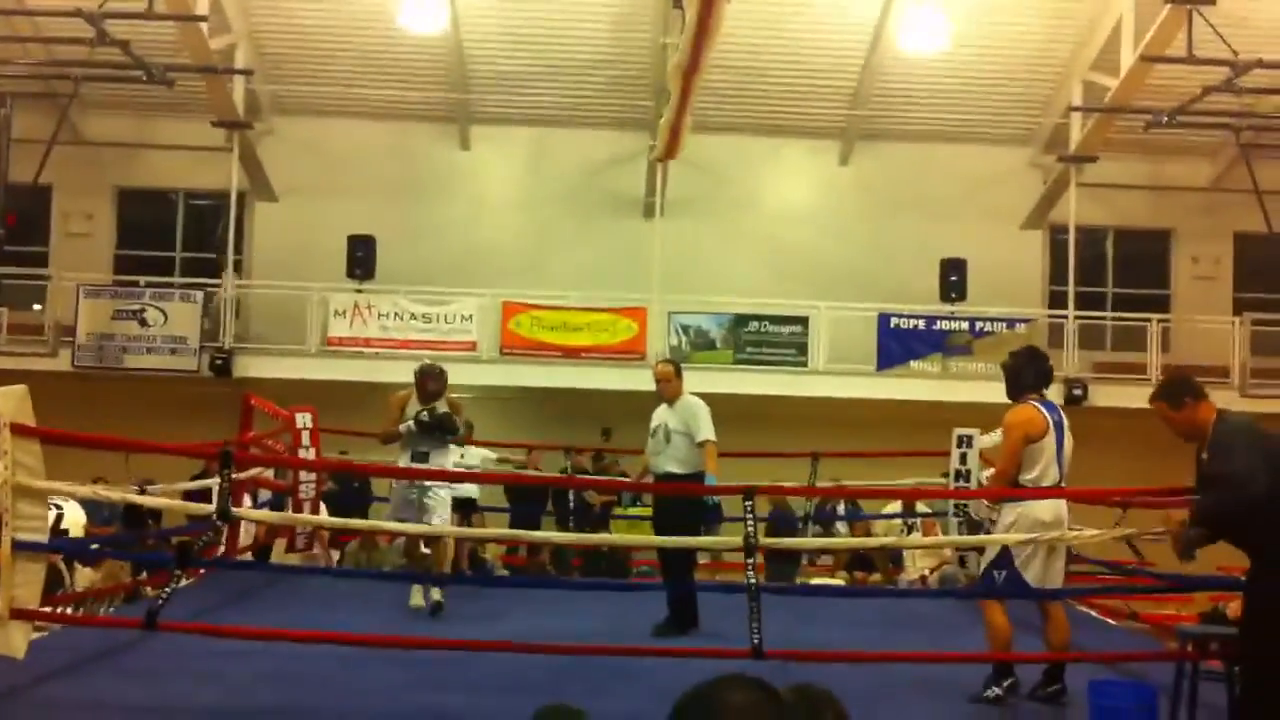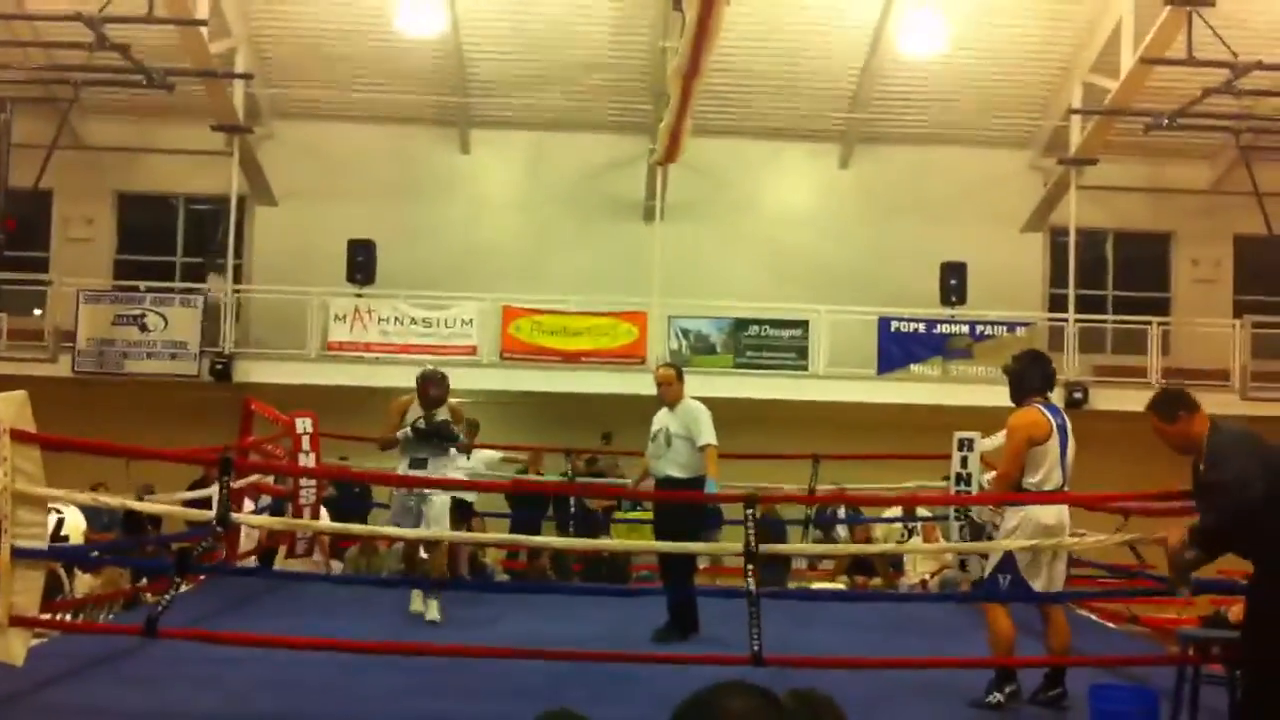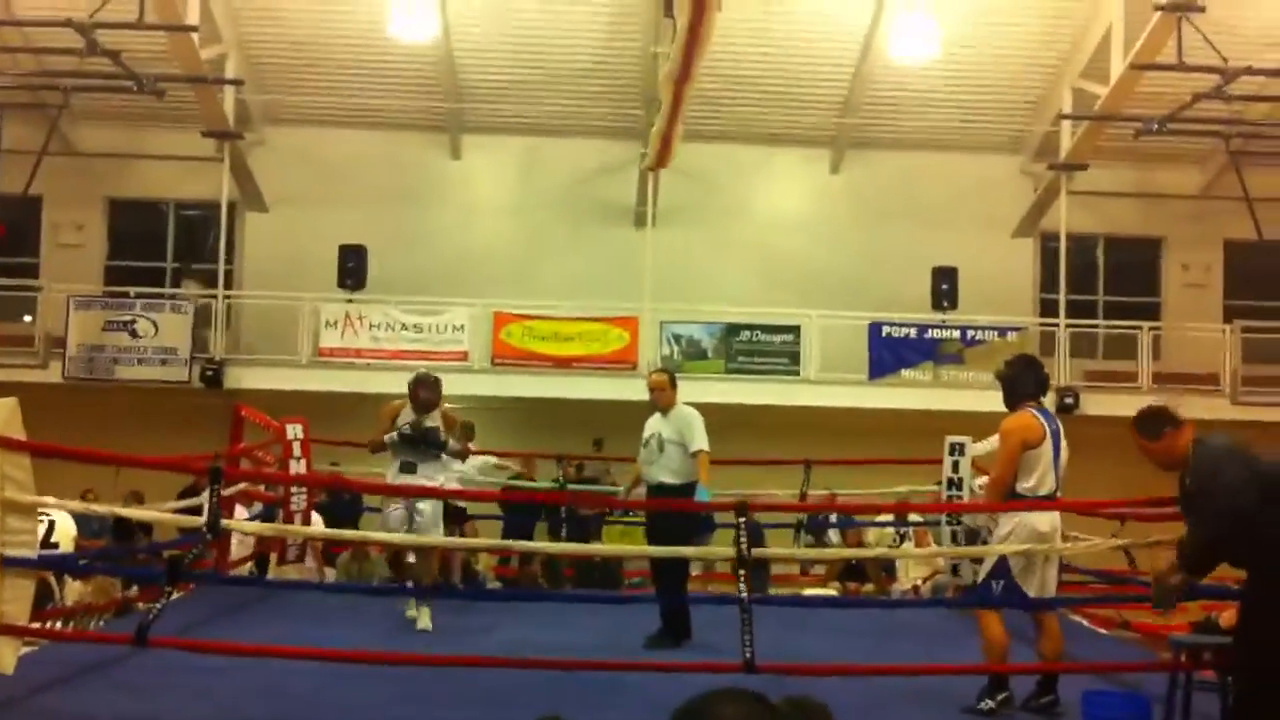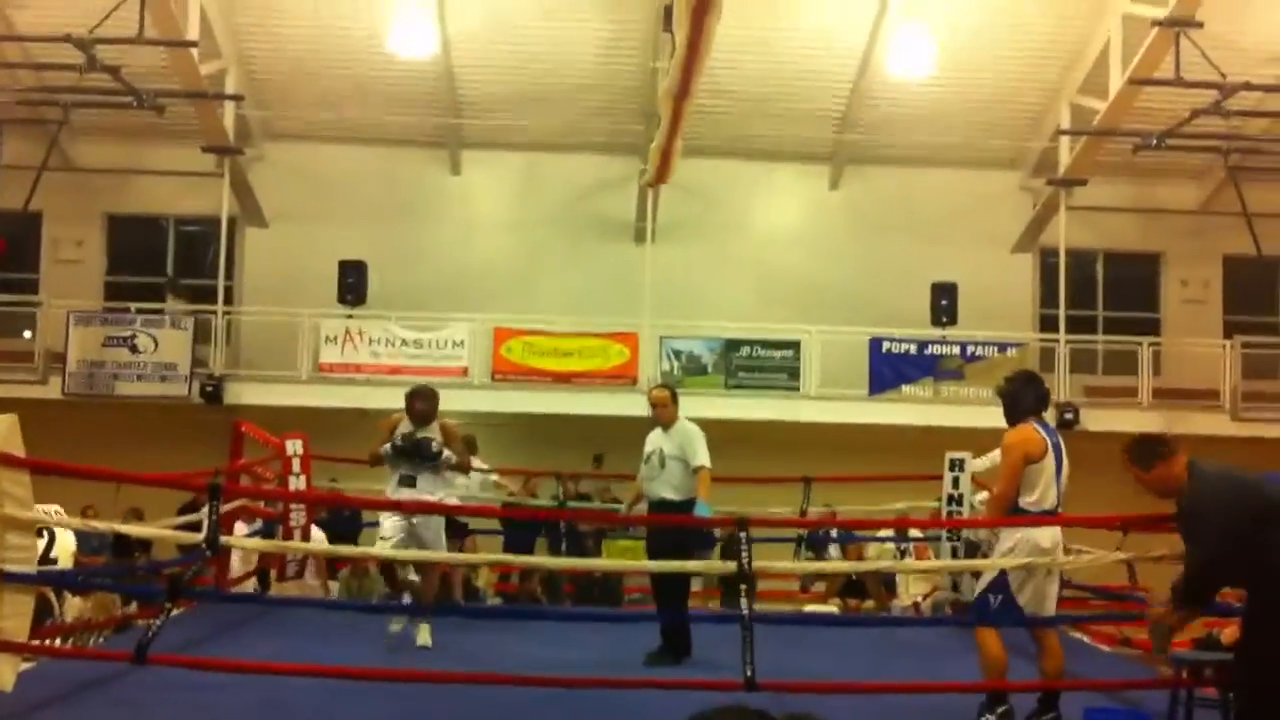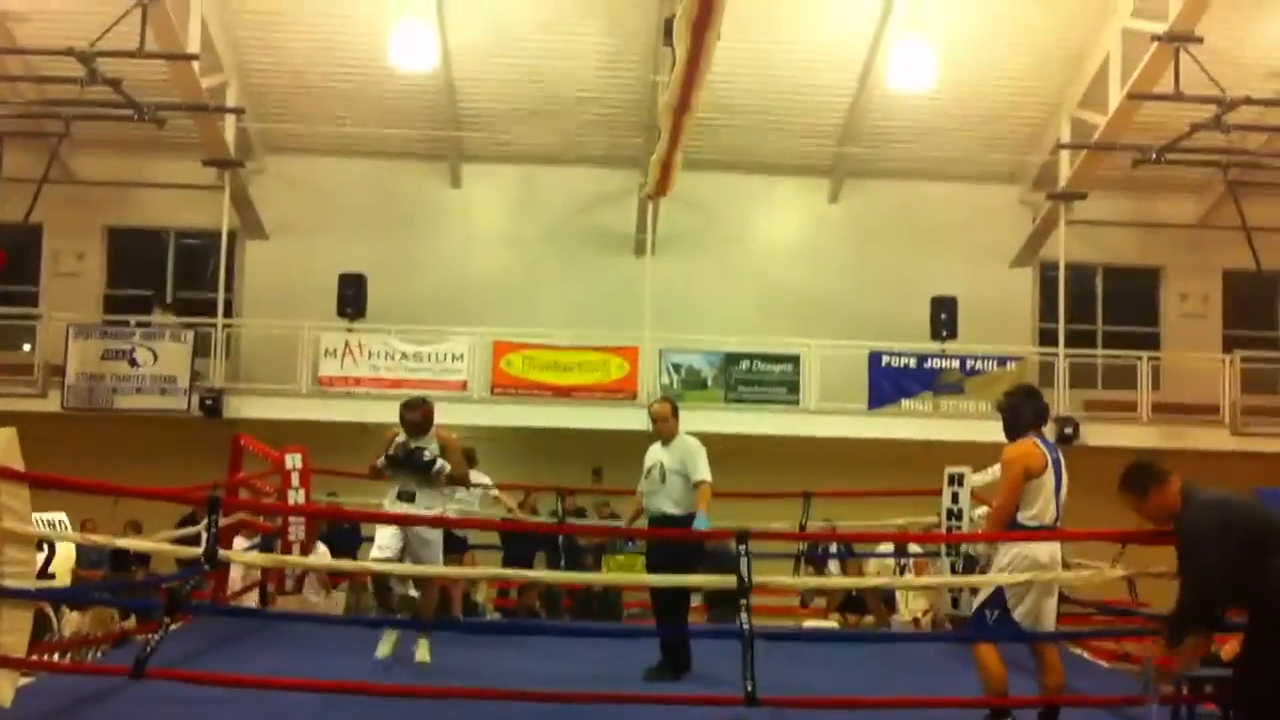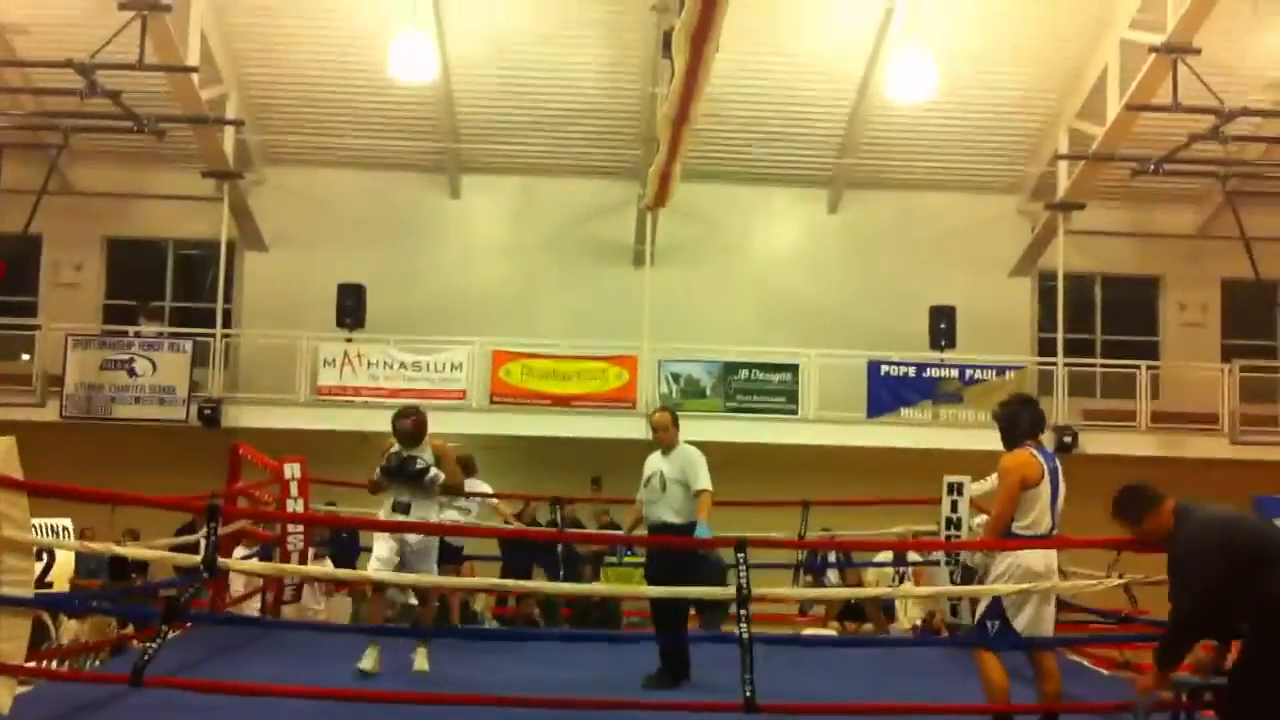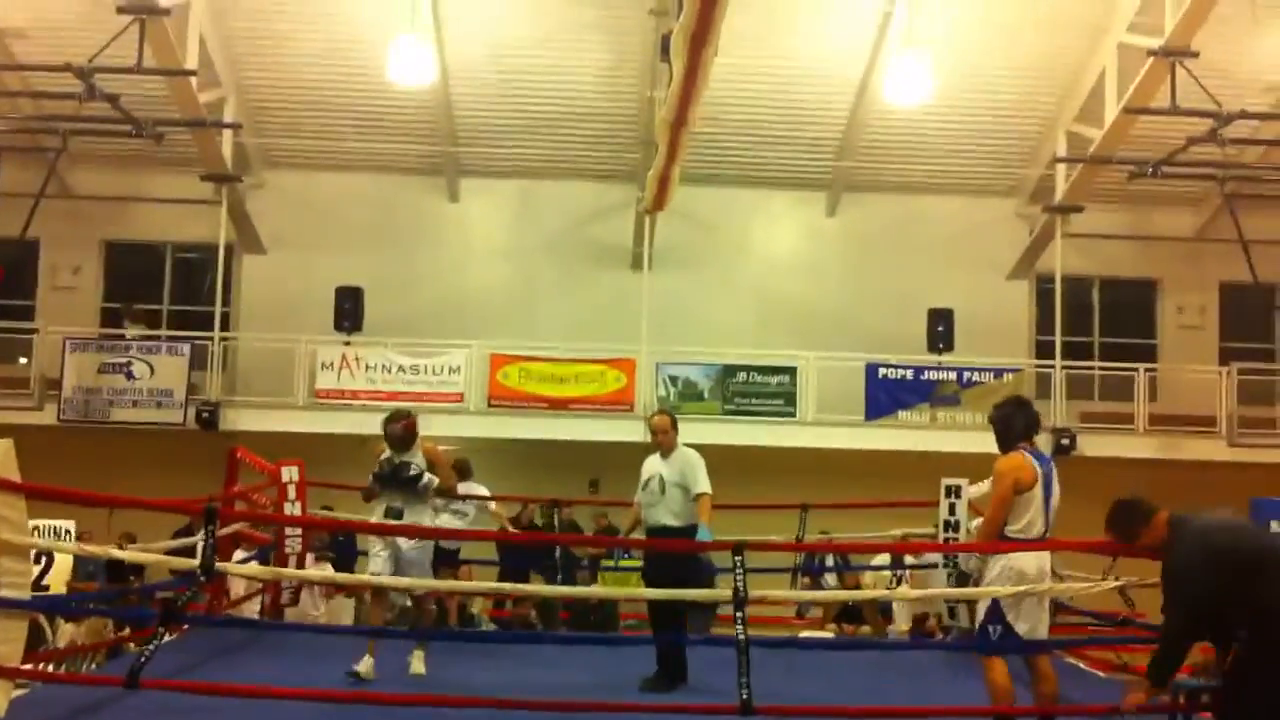
dt=0.1s
person 1, frame 1
left shoulder: (1019, 416)
right shoulder: (1058, 414)
left elbow: (1004, 474)
right elbow: (1046, 466)
left hip: (1025, 510)
right hip: (1055, 507)
left knee: (991, 592)
right knee: (1050, 596)
left ankle: (1003, 676)
right ankle: (1055, 679)
person 1, frame 2
left shoulder: (1023, 418)
right shoulder: (1060, 417)
left elbow: (1008, 476)
right elbow: (1050, 470)
left hip: (1028, 514)
right hip: (1057, 512)
left knee: (994, 597)
right knee: (1050, 600)
left ankle: (1005, 682)
right ankle: (1055, 684)
person 1, frame 3
left shoulder: (1016, 422)
right shoulder: (1053, 422)
left elbow: (1002, 480)
right elbow: (1042, 475)
left hip: (1021, 519)
right hip: (1048, 517)
left knee: (987, 603)
right knee: (1043, 606)
left ankle: (997, 688)
right ankle: (1047, 691)
person 1, frame 4
left shoulder: (1018, 437)
right shoulder: (1053, 437)
left elbow: (1004, 495)
right elbow: (1042, 491)
left hip: (1022, 534)
right hip: (1050, 532)
left knee: (984, 619)
right knee: (1043, 624)
person 1, frame 5
left shoulder: (1017, 451)
right shoulder: (1054, 452)
left elbow: (1003, 510)
right elbow: (1040, 506)
left hip: (1020, 550)
right hip: (1048, 548)
left knee: (983, 635)
right knee: (1043, 640)
person 1, frame 6
left shoulder: (1015, 460)
right shoulder: (1051, 461)
left elbow: (1000, 518)
right elbow: (1038, 514)
left wrist: (978, 556)
left hip: (1016, 558)
right hip: (1045, 555)
left knee: (986, 647)
right knee: (1040, 648)
person 1, frame 7
left shoulder: (1009, 464)
right shoulder: (1047, 464)
left elbow: (993, 522)
right elbow: (1034, 517)
left wrist: (972, 561)
left hip: (1009, 561)
right hip: (1038, 558)
left knee: (992, 651)
right knee: (1036, 649)
person 2, frame 1
left shoulder: (1237, 436)
right shoulder: (1212, 443)
left elbow: (1246, 496)
right elbow: (1224, 505)
left wrist: (1191, 514)
right wrist: (1193, 534)
person 2, frame 2
left shoulder: (1231, 446)
right shoulder: (1210, 452)
left elbow: (1240, 508)
right elbow: (1222, 517)
left wrist: (1189, 536)
right wrist: (1194, 555)
person 2, frame 3
left shoulder: (1216, 460)
right shoulder: (1199, 464)
left elbow: (1223, 526)
right elbow: (1210, 532)
left wrist: (1179, 561)
right wrist: (1184, 576)
right knee: (1250, 659)
person 2, frame 4
left shoulder: (1209, 491)
right shoulder: (1201, 486)
left elbow: (1211, 559)
right elbow: (1207, 559)
left wrist: (1174, 605)
right wrist: (1186, 606)
left knee: (1256, 680)
right knee: (1252, 677)
person 2, frame 5
left shoulder: (1202, 517)
right shoulder: (1197, 508)
left elbow: (1203, 589)
right elbow: (1207, 586)
left wrist: (1170, 644)
right wrist: (1201, 636)
left knee: (1256, 697)
right knee: (1250, 692)
person 2, frame 6
left shoulder: (1193, 539)
right shoulder: (1198, 523)
left elbow: (1189, 612)
right elbow: (1216, 596)
left wrist: (1160, 669)
right wrist: (1221, 648)
right knee: (1244, 700)
person 2, frame 7
left shoulder: (1187, 551)
right shoulder: (1192, 533)
left elbow: (1180, 625)
right elbow: (1214, 604)
right wrist: (1224, 649)
right knee: (1238, 700)
person 3, frame 1
left shoulder: (694, 406)
right shoulder: (659, 412)
left elbow: (708, 443)
left wrist: (710, 476)
left hip: (686, 487)
right hip: (664, 487)
left knee: (680, 556)
right knee: (667, 555)
left ankle: (681, 619)
right ankle: (683, 616)
person 3, frame 2
left shoulder: (695, 410)
right shoulder: (659, 416)
left elbow: (709, 447)
left wrist: (711, 480)
right wrist: (635, 484)
left hip: (687, 491)
right hip: (664, 490)
left knee: (680, 561)
right knee: (668, 560)
left ankle: (681, 624)
right ankle: (682, 621)
person 3, frame 3
left shoulder: (688, 416)
right shoulder: (651, 422)
left elbow: (701, 453)
left wrist: (702, 487)
right wrist: (626, 491)
left hip: (679, 497)
right hip: (656, 496)
left knee: (673, 567)
right knee: (660, 567)
left ankle: (674, 631)
right ankle: (675, 627)
person 3, frame 4
left shoulder: (689, 432)
right shoulder: (652, 437)
left elbow: (702, 469)
left wrist: (702, 502)
right wrist: (627, 508)
left hip: (681, 513)
right hip: (657, 513)
left knee: (674, 584)
right knee: (661, 583)
left ankle: (674, 648)
right ankle: (676, 644)
person 3, frame 5
left shoulder: (690, 446)
right shoulder: (652, 451)
left elbow: (703, 483)
right elbow: (644, 493)
left wrist: (701, 516)
right wrist: (627, 523)
left hip: (681, 528)
right hip: (657, 528)
left knee: (674, 598)
right knee: (661, 598)
left ankle: (674, 663)
right ankle: (676, 659)
person 3, frame 6
left shoulder: (690, 455)
right shoulder: (652, 460)
left elbow: (703, 492)
right elbow: (643, 501)
left wrist: (702, 524)
right wrist: (626, 532)
left hip: (681, 537)
right hip: (657, 537)
left knee: (674, 606)
right knee: (660, 606)
left ankle: (673, 671)
right ankle: (674, 667)
person 3, frame 7
left shoulder: (689, 458)
right shoulder: (649, 463)
left elbow: (703, 495)
right elbow: (640, 504)
left wrist: (703, 528)
right wrist: (623, 535)
left hip: (680, 540)
right hip: (654, 540)
left knee: (672, 610)
right knee: (657, 609)
left ankle: (670, 673)
right ankle: (672, 670)
person 4, frame 1
left shoulder: (451, 404)
right shoulder: (402, 399)
left elbow: (463, 436)
right elbow: (384, 436)
left wrist: (455, 429)
right wrist: (413, 425)
left hip: (438, 470)
right hip: (408, 468)
left knee: (438, 530)
left ankle: (435, 588)
right ankle: (417, 584)
person 4, frame 2
left shoulder: (453, 411)
right shoulder: (403, 405)
right elbow: (383, 442)
left wrist: (458, 437)
right wrist: (409, 432)
left hip: (438, 478)
right hip: (407, 476)
left knee: (436, 538)
right knee: (410, 539)
left ankle: (432, 599)
right ankle: (417, 587)
person 4, frame 3
left shoulder: (446, 417)
right shoulder: (395, 409)
left elbow: (462, 452)
right elbow: (373, 445)
left wrist: (446, 443)
right wrist: (397, 436)
left hip: (430, 483)
right hip: (398, 480)
left knee: (428, 545)
left ankle: (424, 606)
right ankle: (410, 585)
person 4, frame 4
left shoulder: (446, 428)
right shoulder: (395, 422)
left elbow: (466, 465)
right elbow: (372, 459)
left wrist: (443, 454)
right wrist: (391, 448)
left hip: (430, 498)
right hip: (397, 494)
left knee: (429, 562)
left ankle: (424, 623)
right ankle: (402, 595)
person 4, frame 5
left shoulder: (444, 440)
right shoulder: (394, 436)
left elbow: (463, 477)
right elbow: (373, 472)
left wrist: (435, 464)
right wrist: (387, 460)
left hip: (428, 513)
right hip: (395, 509)
left knee: (427, 577)
left ankle: (422, 639)
right ankle: (391, 624)
person 4, frame 6
left shoulder: (438, 449)
right shoulder: (391, 448)
left elbow: (458, 486)
right elbow: (372, 488)
left wrist: (428, 473)
right wrist: (383, 471)
left hip: (422, 524)
right hip: (389, 520)
left knee: (424, 590)
right knee: (377, 582)
left ankle: (421, 649)
right ankle: (373, 652)
person 4, frame 7
left shoulder: (430, 452)
right shoulder: (383, 453)
left elbow: (451, 488)
right elbow: (366, 496)
left wrist: (422, 478)
right wrist: (376, 478)
left hip: (416, 528)
right hip: (382, 526)
left knee: (420, 594)
right knee: (377, 591)
left ankle: (418, 652)
right ankle: (368, 659)
